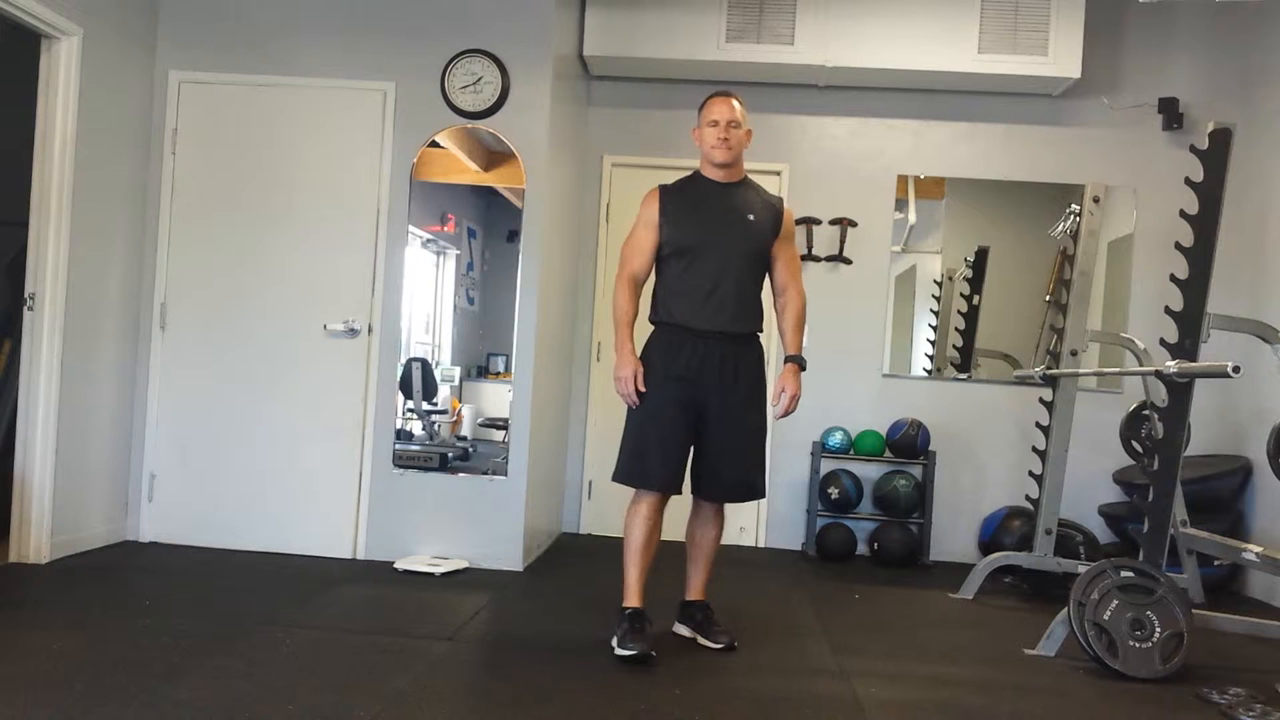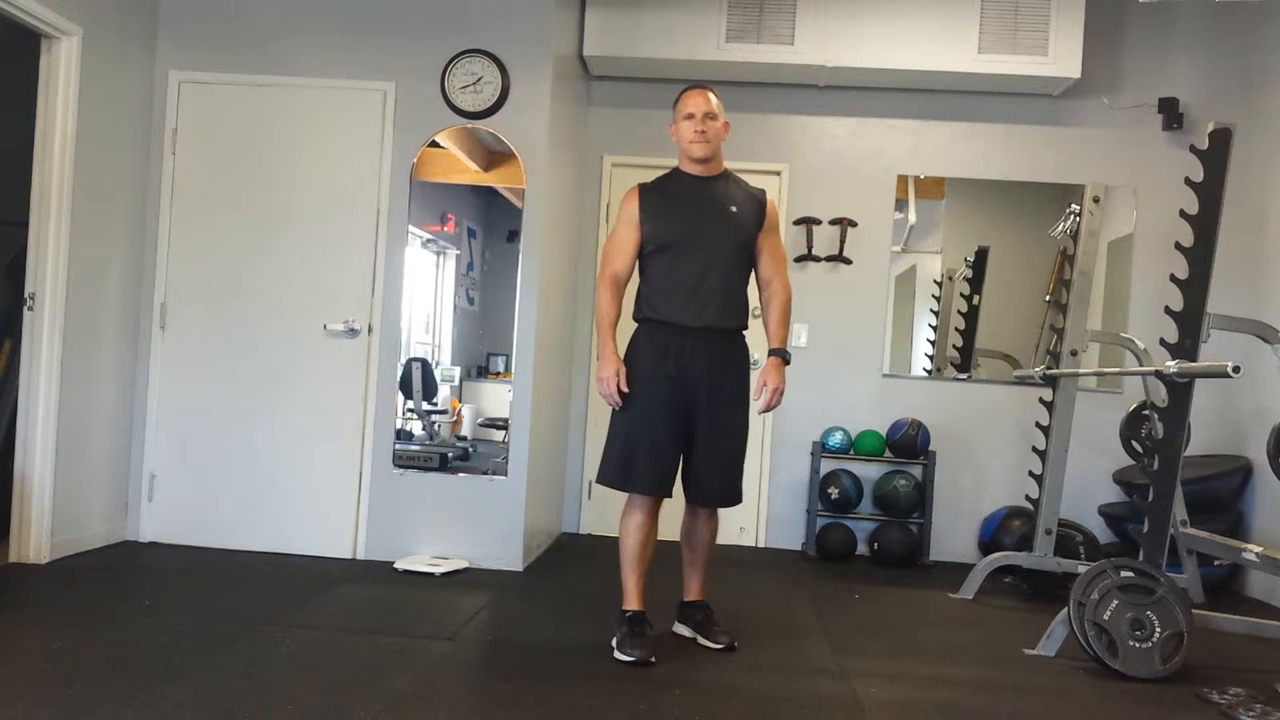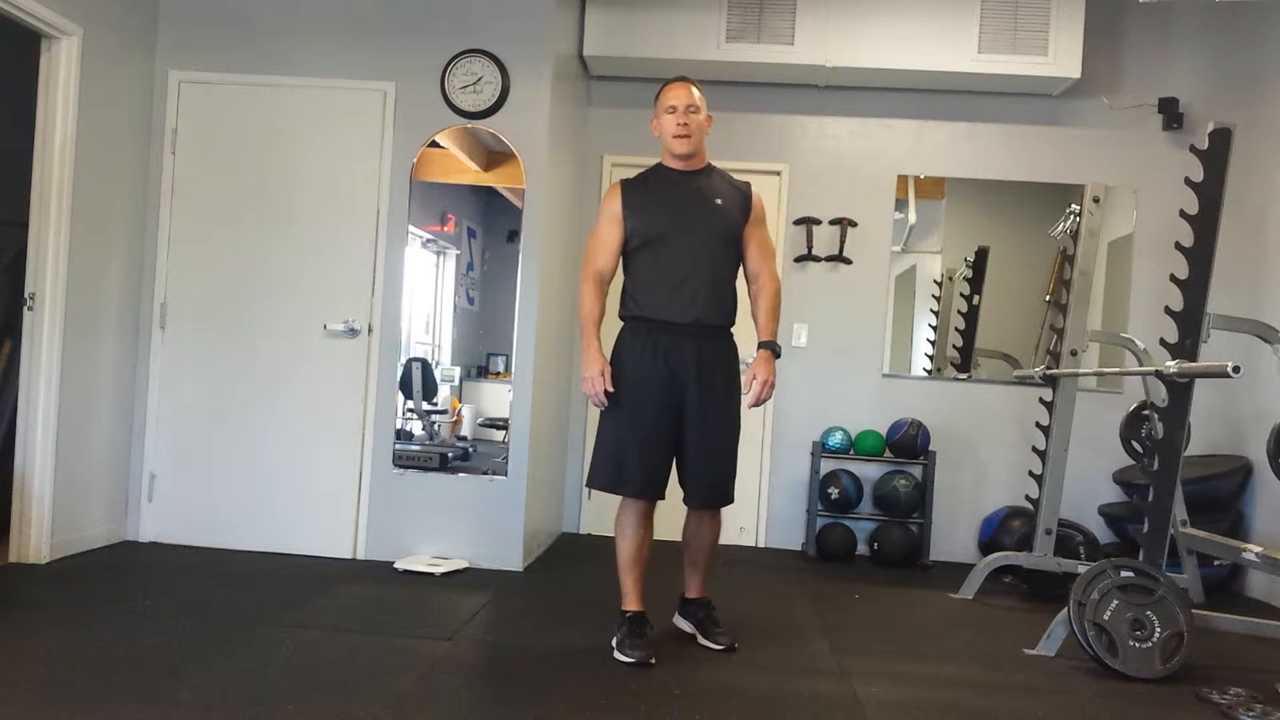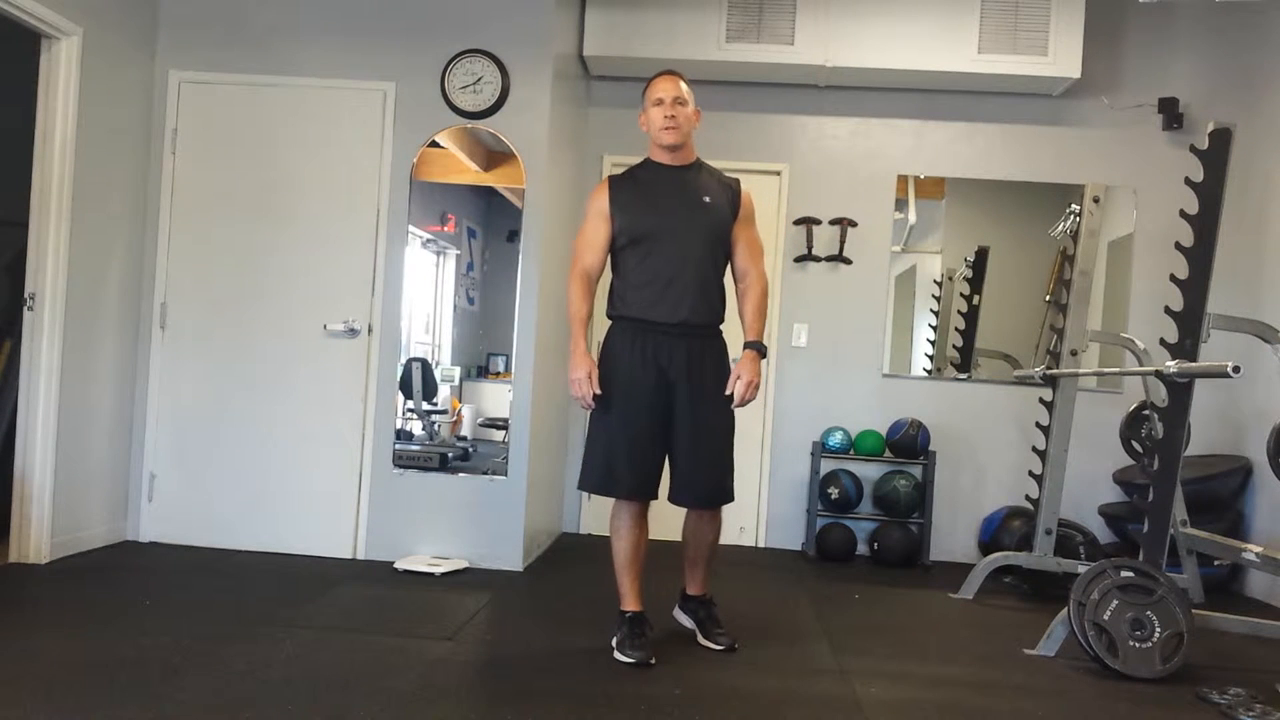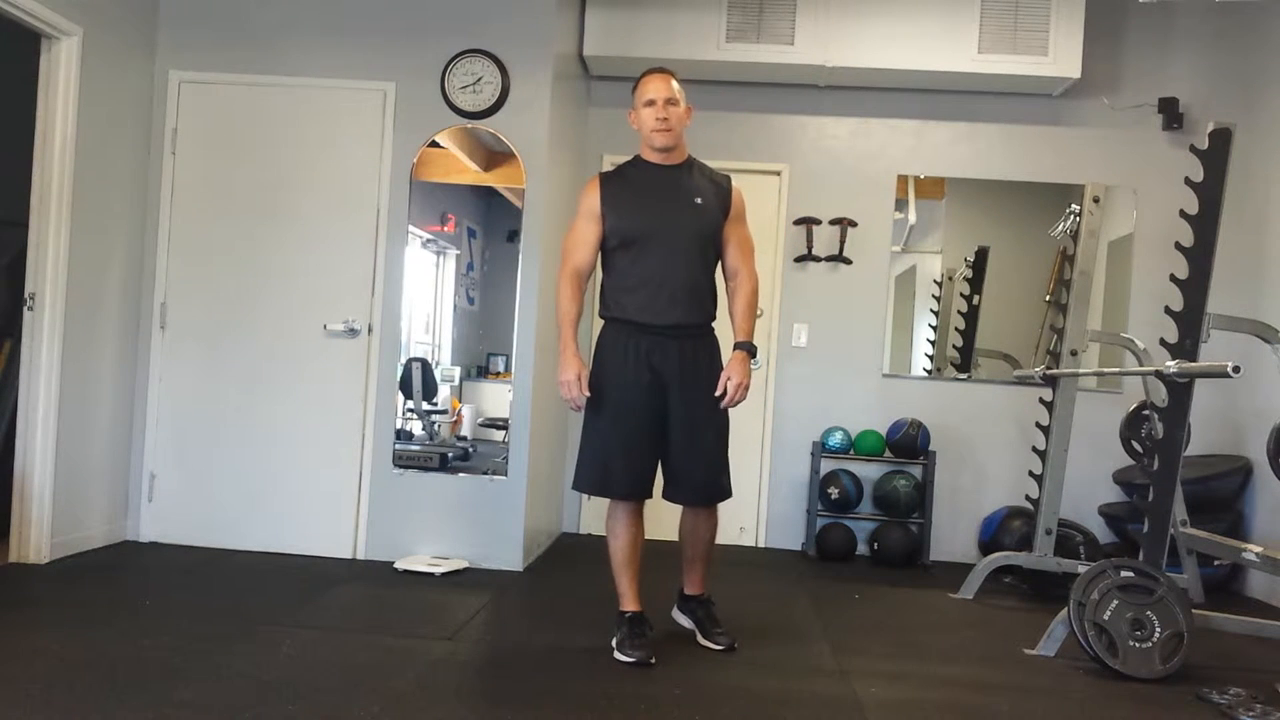
dt=0.4s
person 1, frame 1
left shoulder: (772, 211)
right shoulder: (664, 201)
left elbow: (788, 291)
right elbow: (630, 276)
left wrist: (792, 362)
right wrist: (625, 350)
left hip: (738, 361)
right hip: (671, 353)
left knee: (714, 493)
right knee: (651, 485)
left ankle: (694, 606)
right ankle: (632, 612)
person 1, frame 2
left shoulder: (755, 204)
right shoulder: (644, 199)
left elbow: (774, 284)
right elbow: (613, 276)
left wrist: (776, 356)
right wrist: (607, 350)
left hip: (724, 357)
right hip: (656, 352)
left knee: (708, 495)
right knee: (644, 490)
left ankle: (693, 606)
right ankle: (632, 615)
person 1, frame 3
left shoulder: (741, 197)
right shoulder: (626, 194)
left elbow: (763, 276)
right elbow: (596, 274)
left wrist: (767, 348)
right wrist: (591, 349)
left hip: (713, 354)
right hip: (643, 350)
left knee: (709, 493)
right knee: (637, 491)
left ankle: (694, 602)
right ankle: (632, 616)
person 1, frame 4
left shoulder: (730, 194)
right shoulder: (614, 191)
left elbow: (750, 276)
right elbow: (584, 272)
left wrist: (753, 350)
right wrist: (579, 349)
left hip: (703, 353)
right hip: (632, 349)
left knee: (706, 493)
right knee: (630, 493)
left ankle: (695, 599)
right ankle: (631, 616)
person 1, frame 5
left shoulder: (721, 190)
right shoulder: (605, 189)
left elbow: (741, 275)
right elbow: (574, 271)
left wrist: (742, 350)
right wrist: (568, 351)
left hip: (697, 351)
right hip: (626, 350)
left knee: (703, 489)
right knee: (626, 492)
left ankle: (694, 598)
right ankle: (631, 616)
